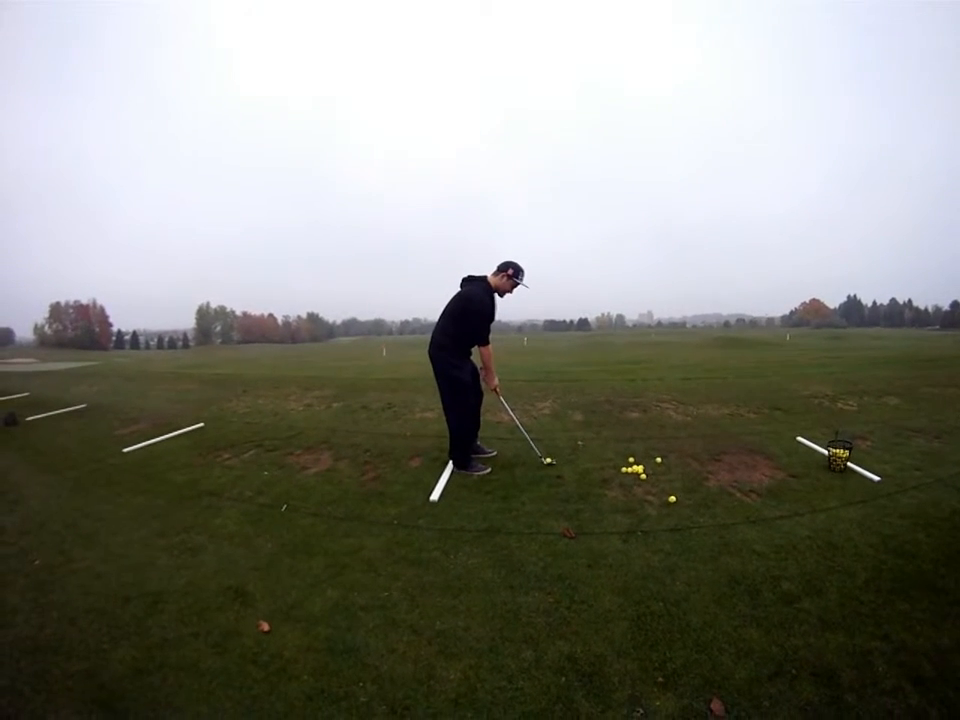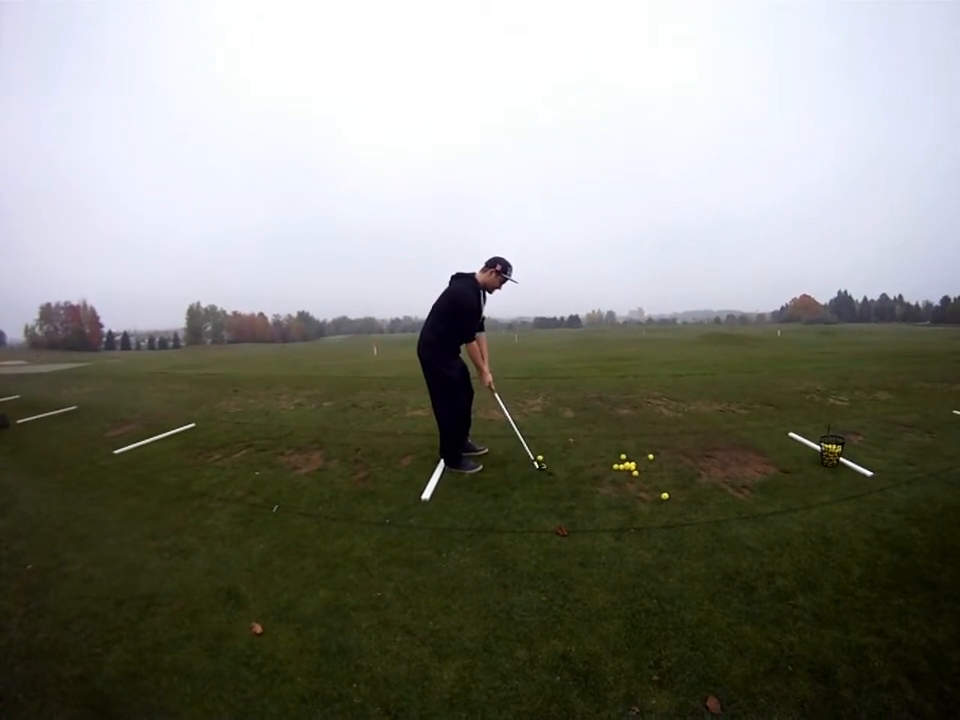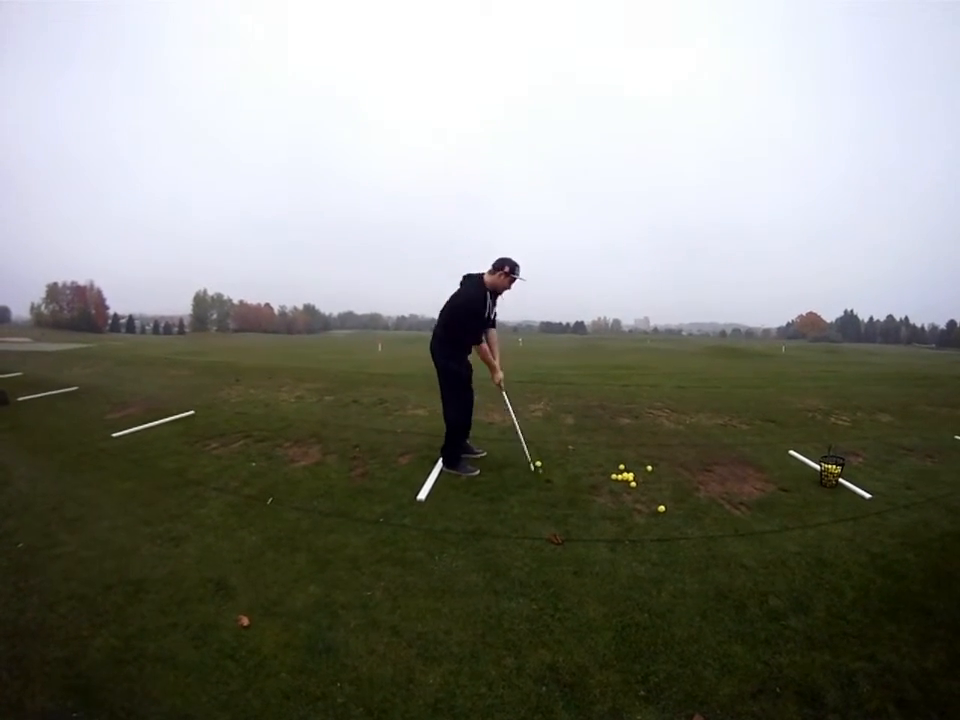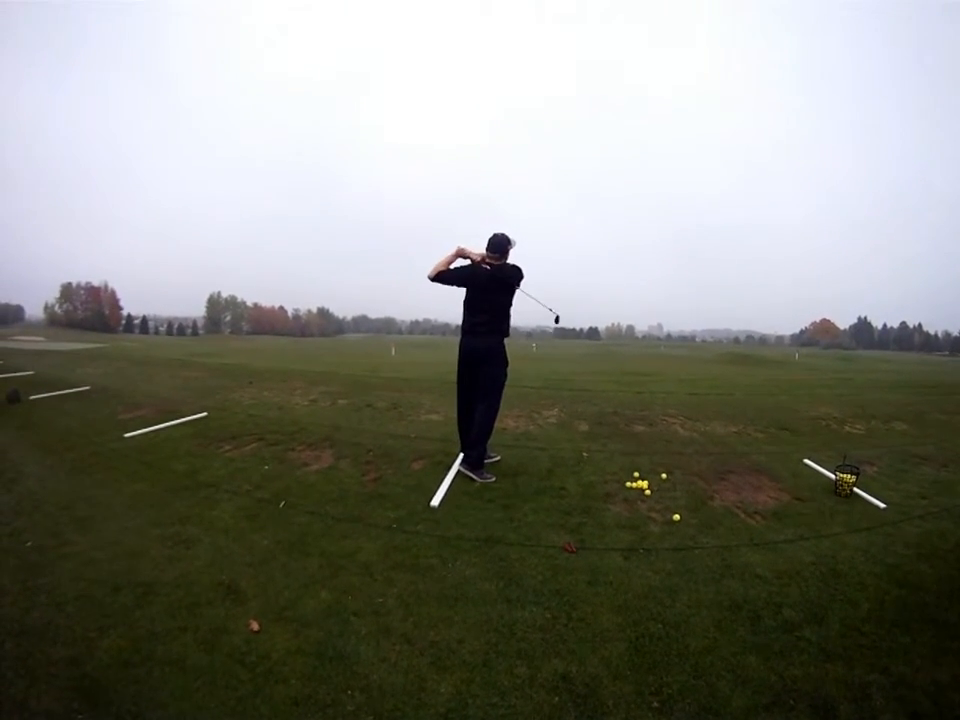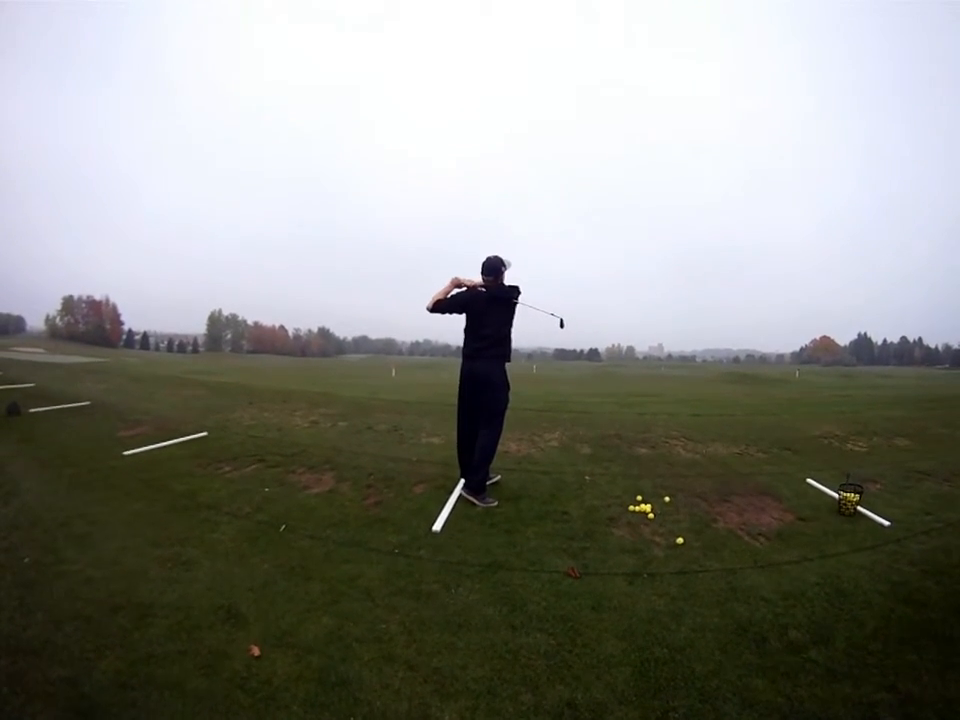
dt=1s
person 1, frame 1
left shoulder: (480, 291)
right shoulder: (479, 296)
left elbow: (479, 336)
right elbow: (483, 340)
left wrist: (485, 367)
right wrist: (491, 375)
left hip: (456, 352)
right hip: (446, 354)
left knee: (474, 397)
right knee: (461, 404)
left ankle: (470, 444)
right ankle: (461, 460)
person 1, frame 2
left shoulder: (478, 293)
right shoulder: (464, 293)
left elbow: (479, 330)
right elbow: (469, 338)
left wrist: (486, 365)
right wrist: (483, 372)
left hip: (448, 350)
right hip: (434, 351)
left knee: (465, 395)
right knee: (450, 402)
left ankle: (461, 442)
right ankle: (452, 458)
person 1, frame 3
left shoulder: (488, 295)
right shoulder: (473, 296)
left elbow: (490, 330)
right elbow: (477, 341)
left wrist: (497, 363)
right wrist: (493, 370)
left hip: (448, 348)
right hip: (449, 351)
left knee: (462, 397)
right knee: (459, 400)
left ankle: (459, 444)
right ankle: (451, 459)
person 1, frame 4
left shoulder: (472, 272)
right shoulder: (514, 274)
left elbow: (434, 275)
left wrist: (457, 254)
right wrist: (479, 258)
left hip: (468, 344)
right hip: (492, 347)
left knee: (467, 399)
right knee: (487, 402)
left ankle: (473, 450)
right ankle: (472, 461)
person 1, frame 5
left shoulder: (470, 296)
right shoulder: (511, 295)
left elbow: (432, 306)
left wrist: (452, 285)
right wrist: (472, 286)
left hip: (470, 368)
right hip: (493, 370)
left knee: (469, 424)
right knee: (490, 426)
left ankle: (474, 475)
right ankle: (474, 485)
